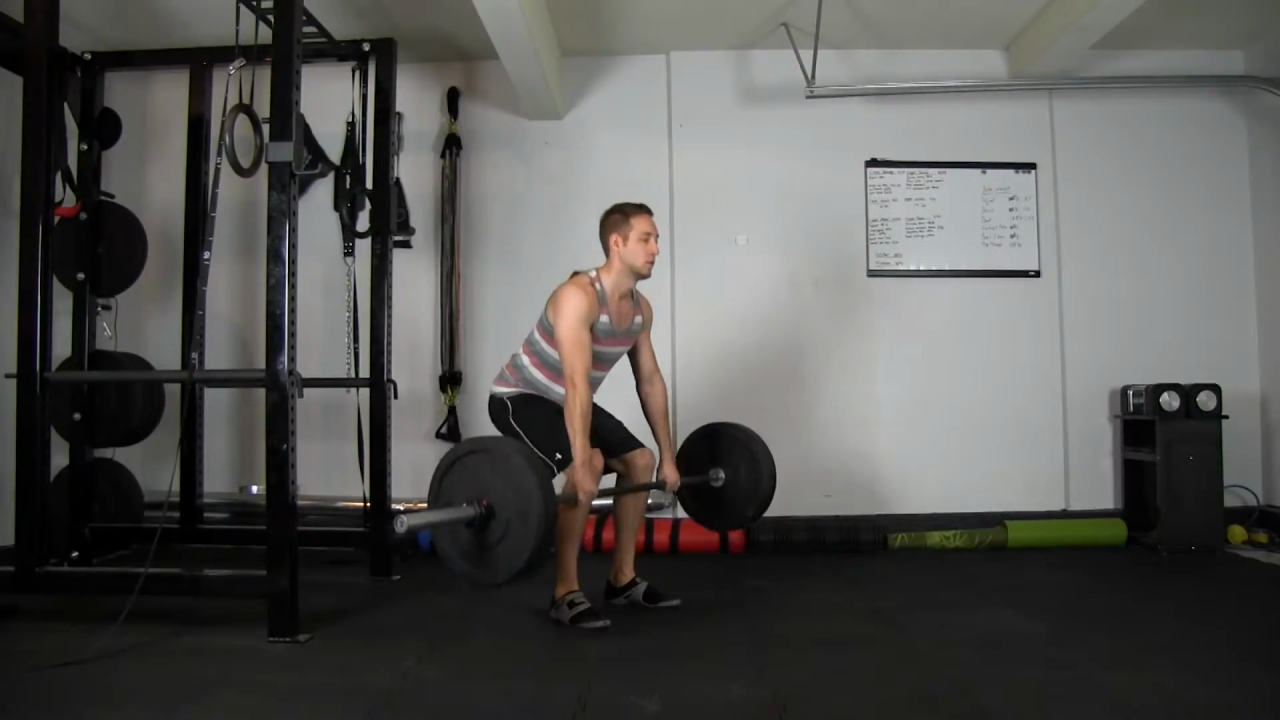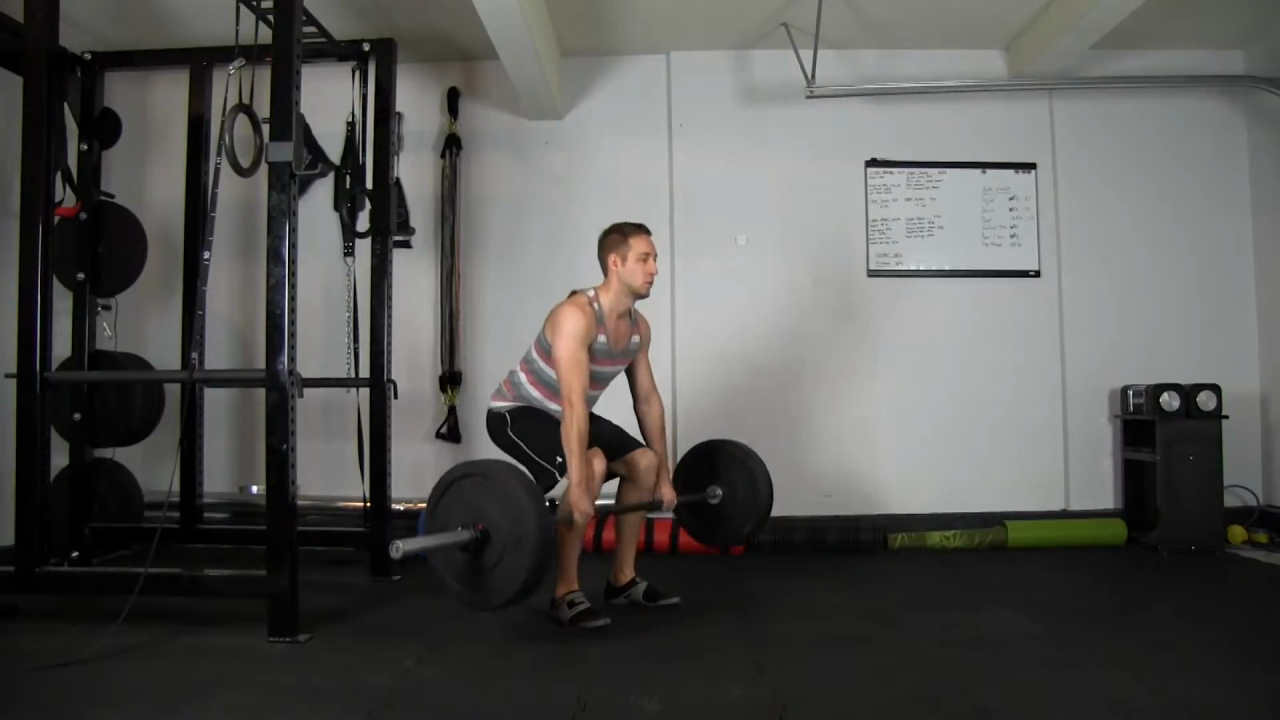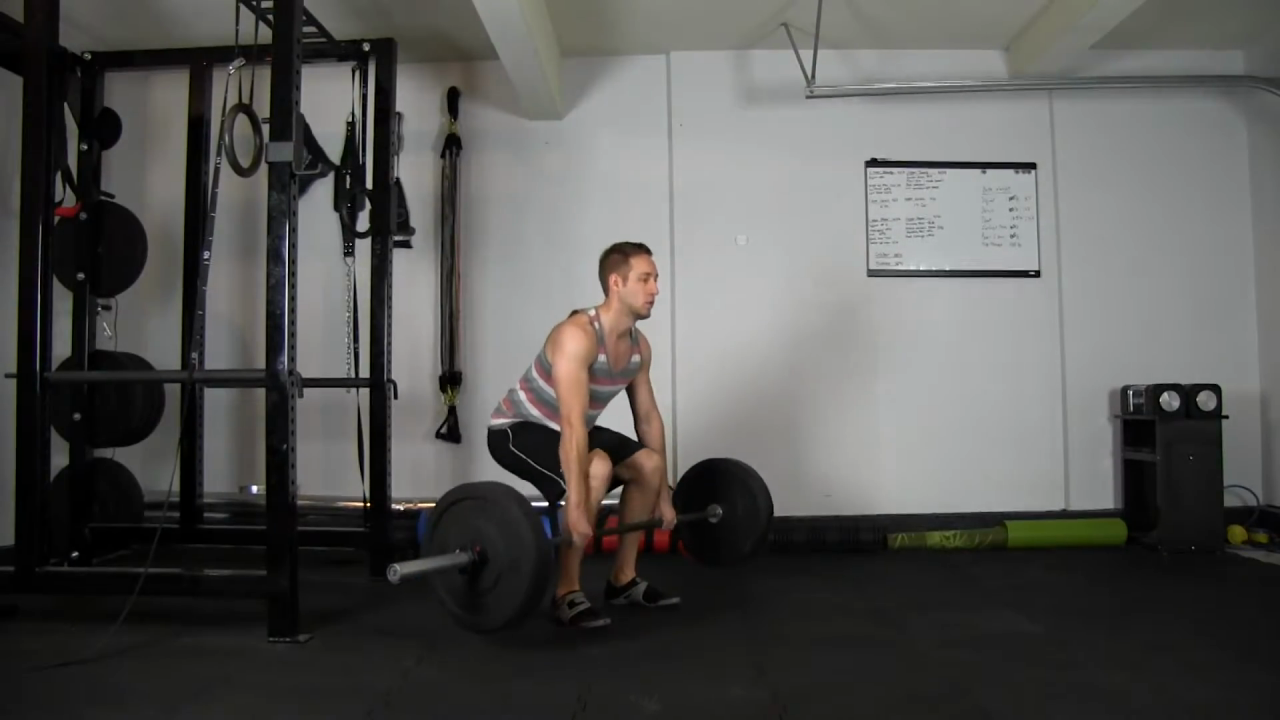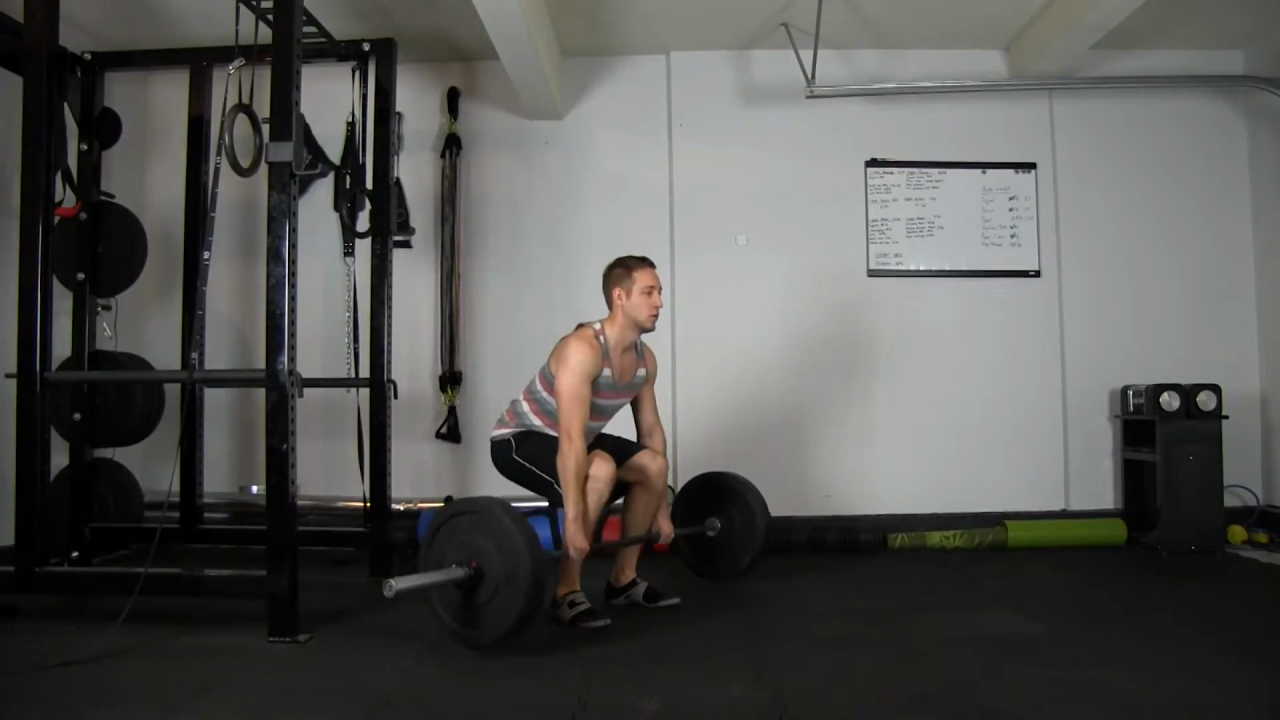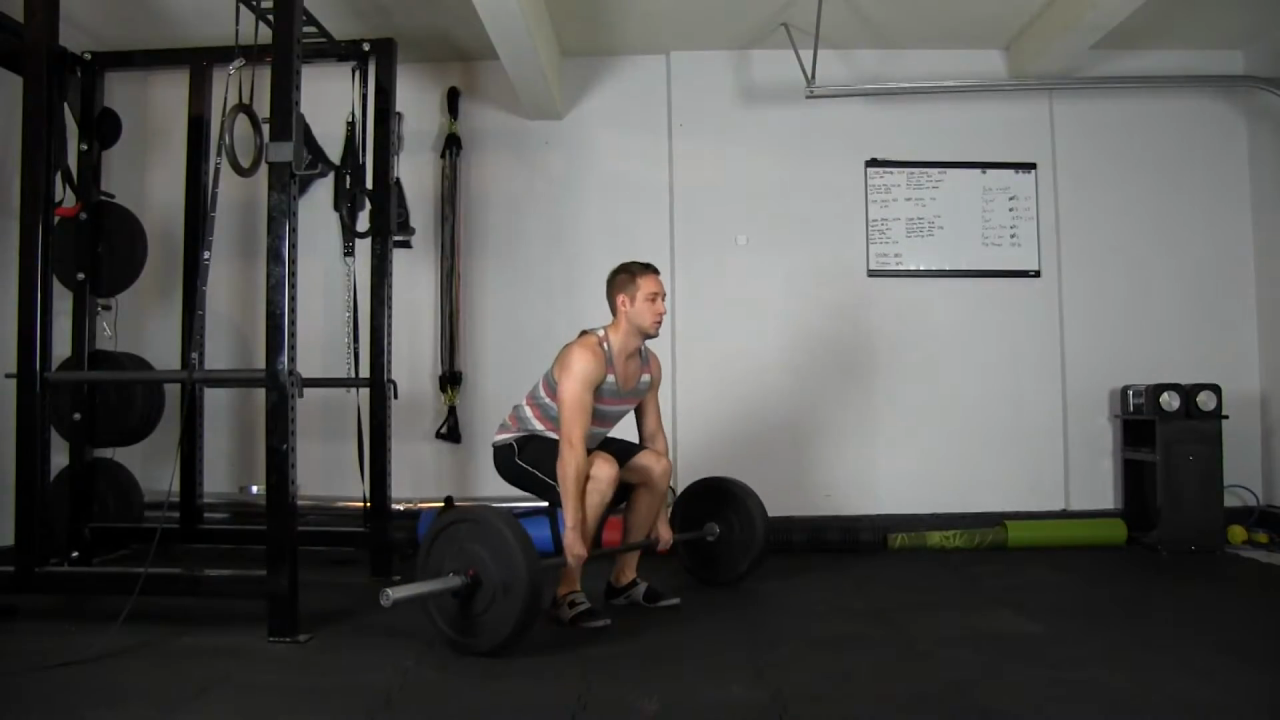
dt=0.2s
person 1, frame 1
left shoulder: (640, 308)
right shoulder: (579, 296)
left elbow: (650, 380)
right elbow: (576, 384)
left wrist: (667, 457)
right wrist: (583, 464)
left hip: (564, 401)
right hip: (520, 397)
left knee: (639, 462)
right knee: (586, 467)
left ankle: (623, 579)
right ankle: (566, 593)
person 1, frame 2
left shoulder: (639, 326)
right shoulder: (577, 315)
left elbow: (647, 399)
right elbow: (573, 404)
left wrist: (664, 475)
right wrist: (577, 483)
left hip: (560, 414)
right hip: (516, 411)
left knee: (642, 463)
right knee: (592, 466)
left ankle: (623, 579)
right ankle: (566, 592)
person 1, frame 3
left shoulder: (639, 345)
right shoulder: (577, 335)
left elbow: (648, 417)
right elbow: (572, 425)
left wrist: (664, 495)
right wrist: (575, 506)
left hip: (563, 429)
right hip: (516, 428)
left knee: (648, 465)
right knee: (596, 468)
left ankle: (623, 579)
right ankle: (567, 592)
person 1, frame 4
left shoulder: (644, 358)
right shoulder: (582, 349)
left elbow: (651, 431)
right elbow: (571, 440)
left wrist: (662, 510)
right wrist: (574, 521)
left hip: (574, 439)
right hip: (519, 439)
left knee: (653, 467)
right knee: (599, 469)
left ankle: (623, 579)
right ankle: (567, 593)
person 1, frame 5
left shoulder: (649, 364)
right shoulder: (586, 356)
left elbow: (653, 436)
right elbow: (571, 448)
left wrist: (660, 517)
right wrist: (572, 529)
left hip: (576, 444)
right hip: (521, 444)
left knee: (657, 467)
right knee: (603, 470)
left ankle: (624, 580)
right ankle: (568, 593)
